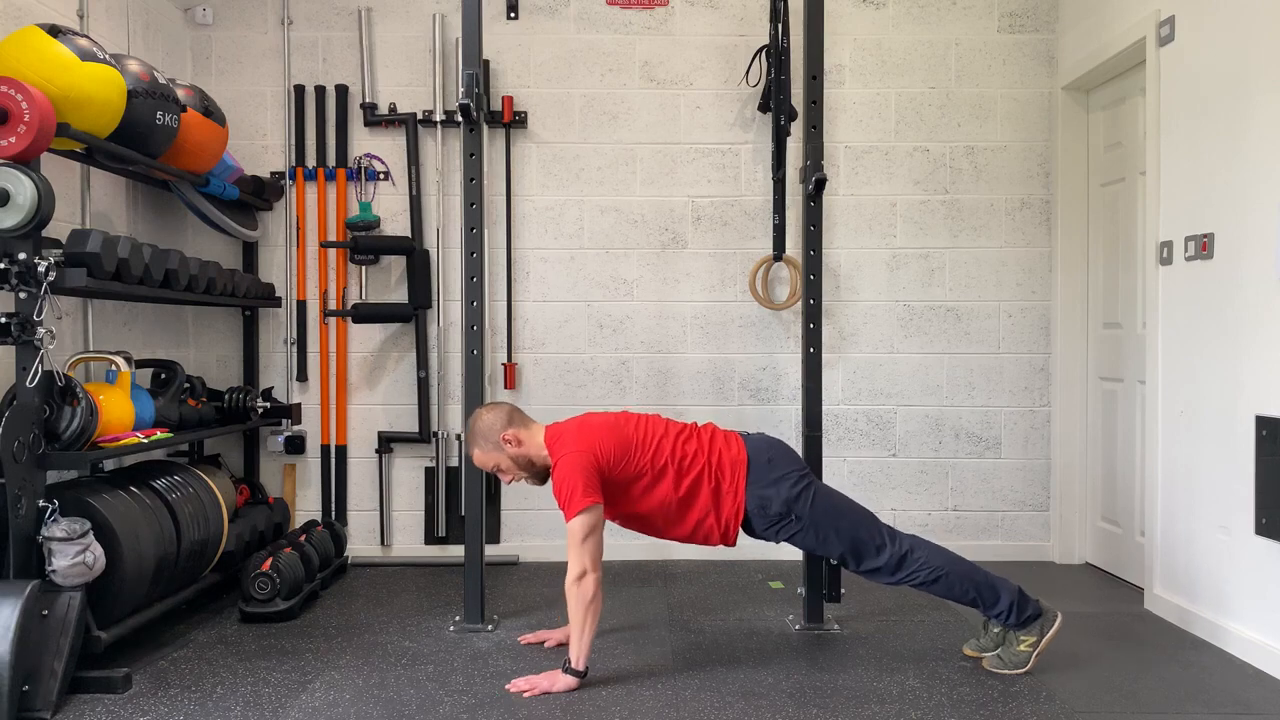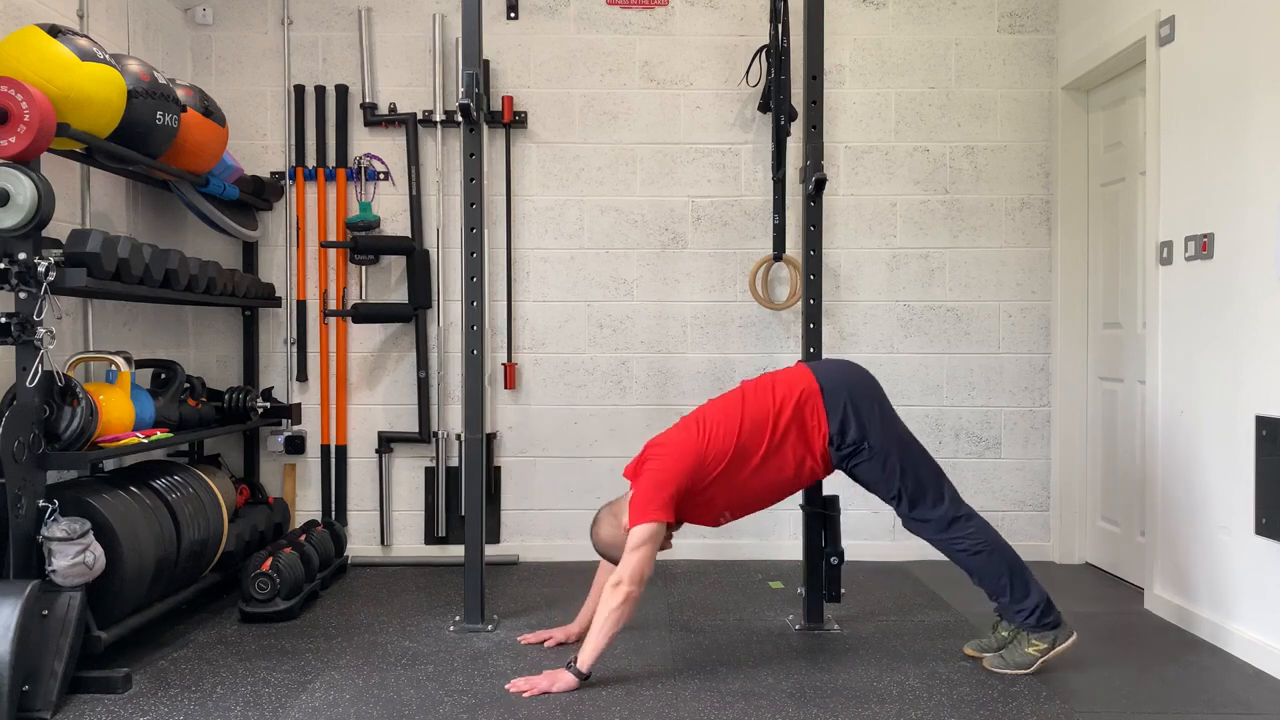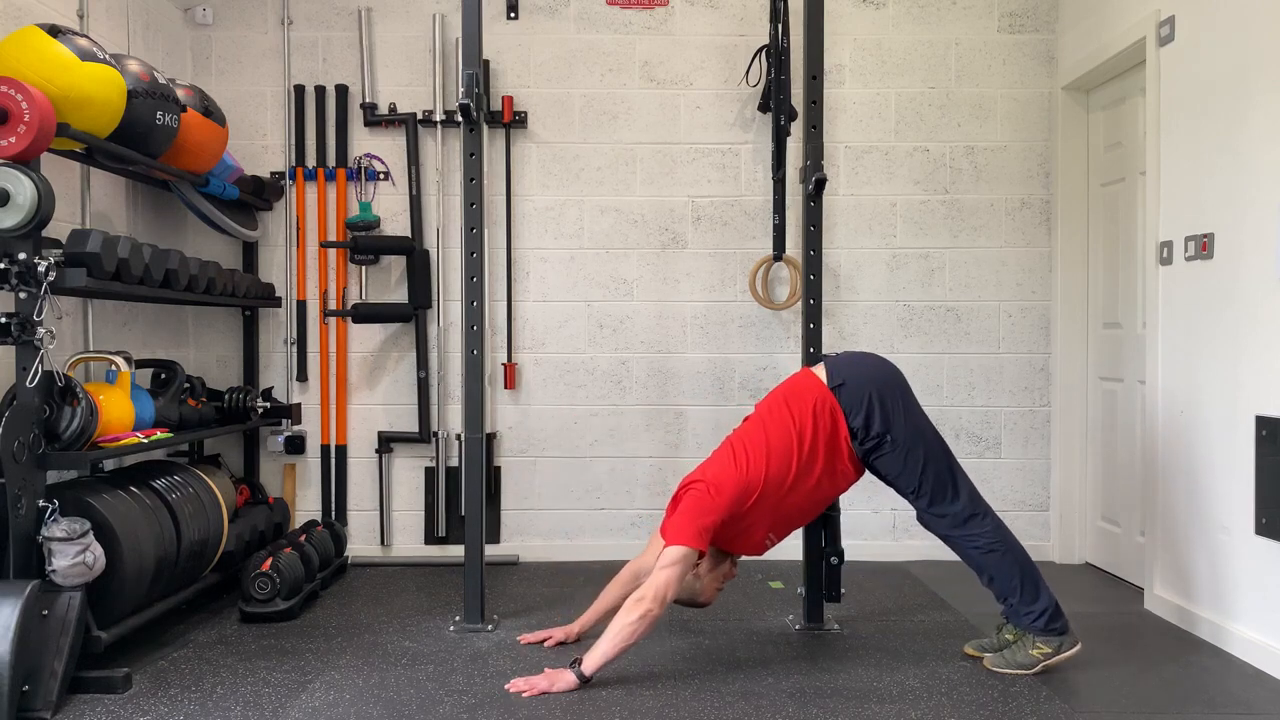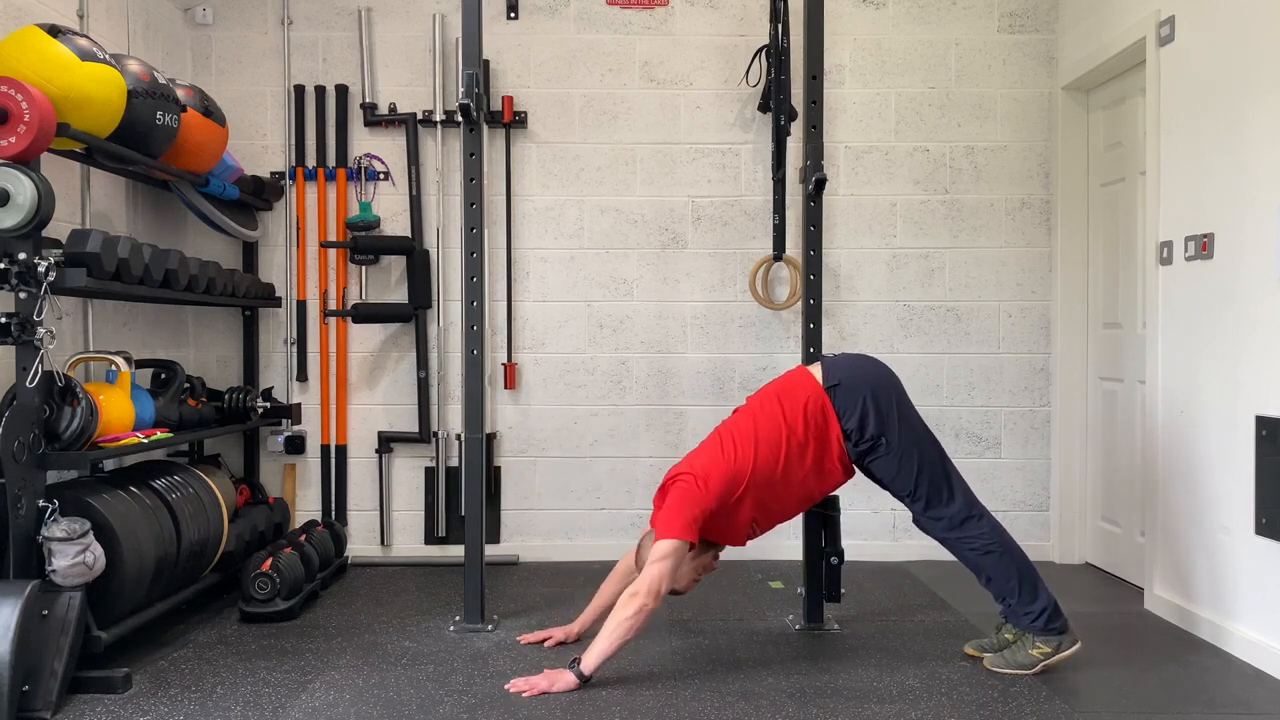
dt=1s
person 1, frame 1
left shoulder: (569, 461)
right shoulder: (578, 441)
left elbow: (584, 571)
right elbow: (587, 564)
left wrist: (572, 669)
right wrist: (576, 628)
left hip: (758, 488)
right hip: (747, 475)
left knee: (884, 555)
right knee: (879, 552)
left ankle: (1024, 616)
right ankle: (1005, 614)
person 1, frame 2
left shoulder: (660, 480)
right shoulder: (657, 477)
left elbow: (626, 585)
right elbow: (618, 562)
left wrist: (576, 671)
right wrist: (576, 626)
left hip: (834, 409)
right hip: (826, 403)
left knee: (937, 515)
right knee: (931, 515)
left ankle: (1041, 624)
right ankle: (1017, 617)
person 1, frame 3
left shoulder: (702, 508)
right shoulder: (698, 507)
left elbow: (649, 601)
right elbow: (639, 567)
left wrist: (578, 673)
right wrist: (576, 627)
left hip: (855, 399)
right hip: (847, 397)
left knee: (954, 512)
right knee: (946, 512)
left ankle: (1046, 629)
right ankle: (1022, 621)
person 1, frame 4
left shoulder: (687, 498)
right shoulder: (685, 495)
left elbow: (643, 596)
right elbow: (629, 569)
left wrist: (578, 672)
right wrist: (576, 626)
left hip: (851, 401)
right hip: (841, 399)
left knee: (950, 515)
right knee: (941, 515)
left ankle: (1045, 628)
right ankle: (1022, 620)
